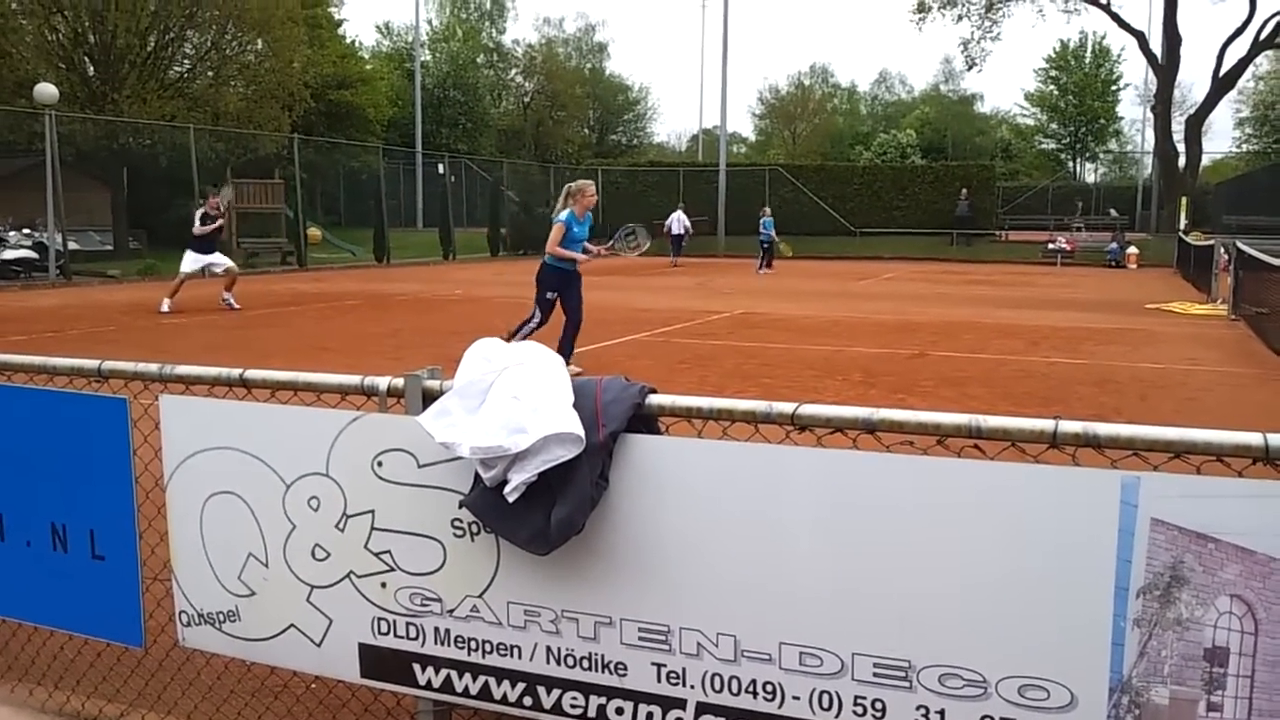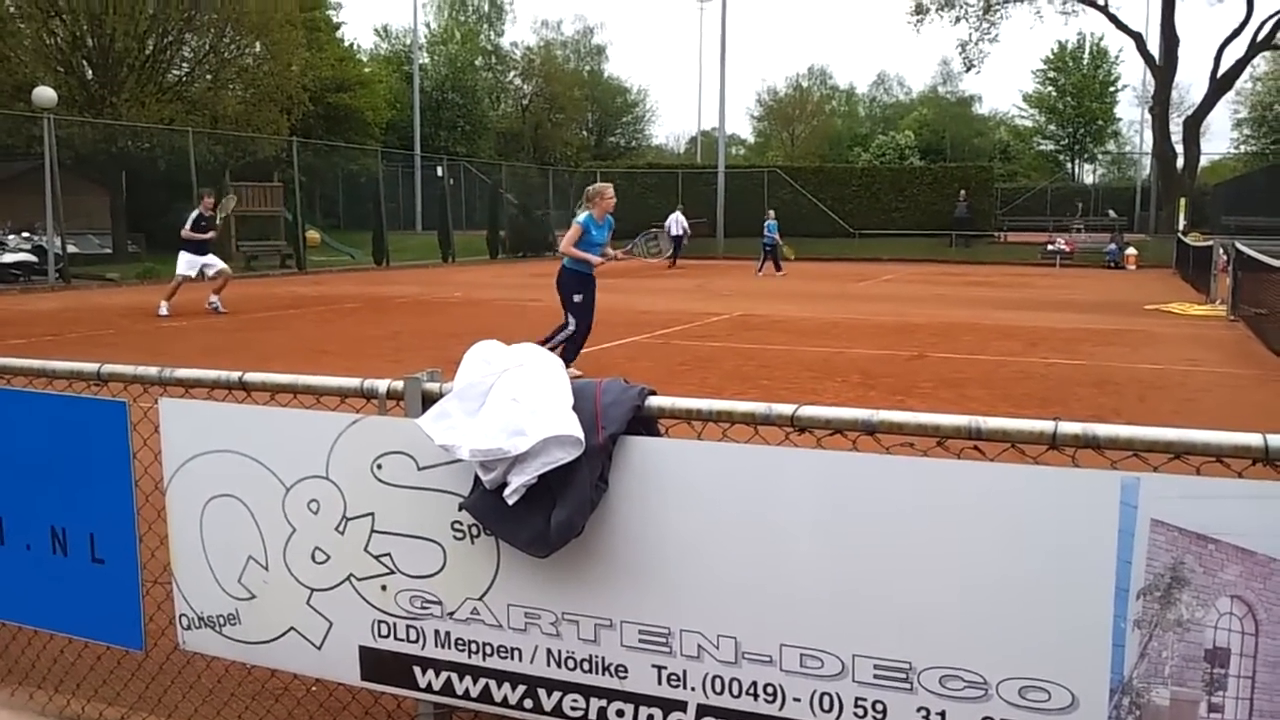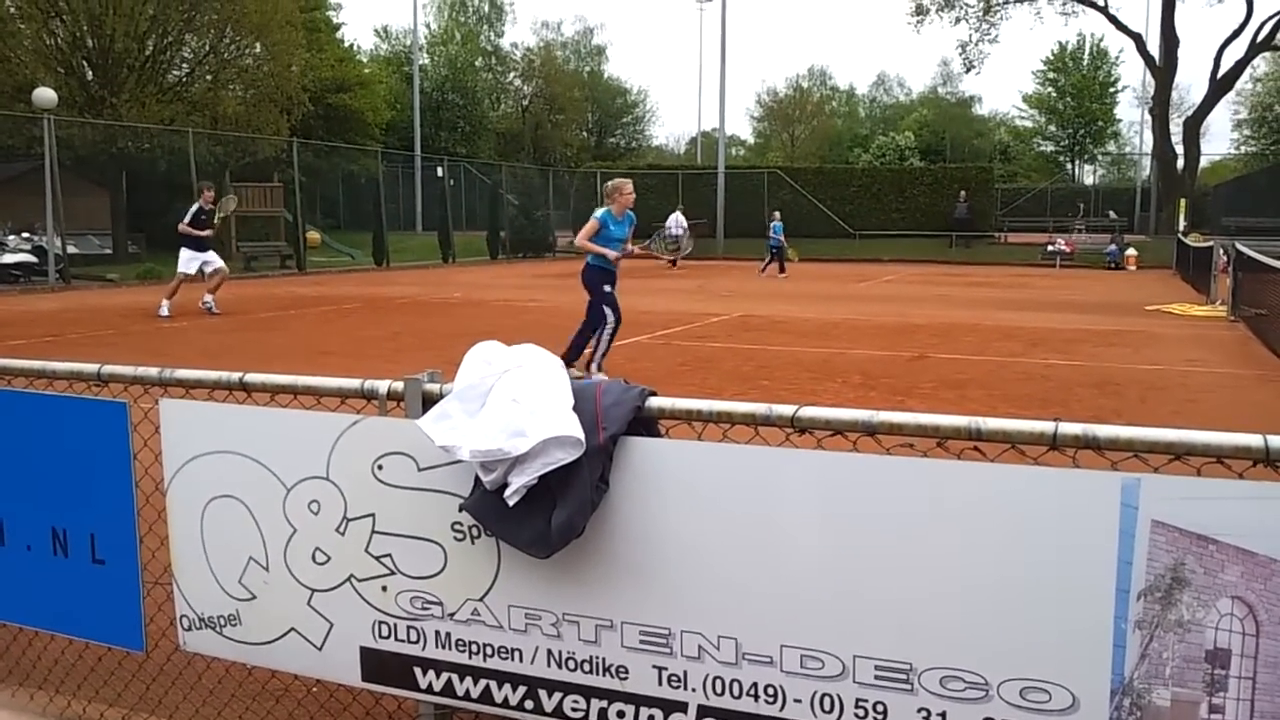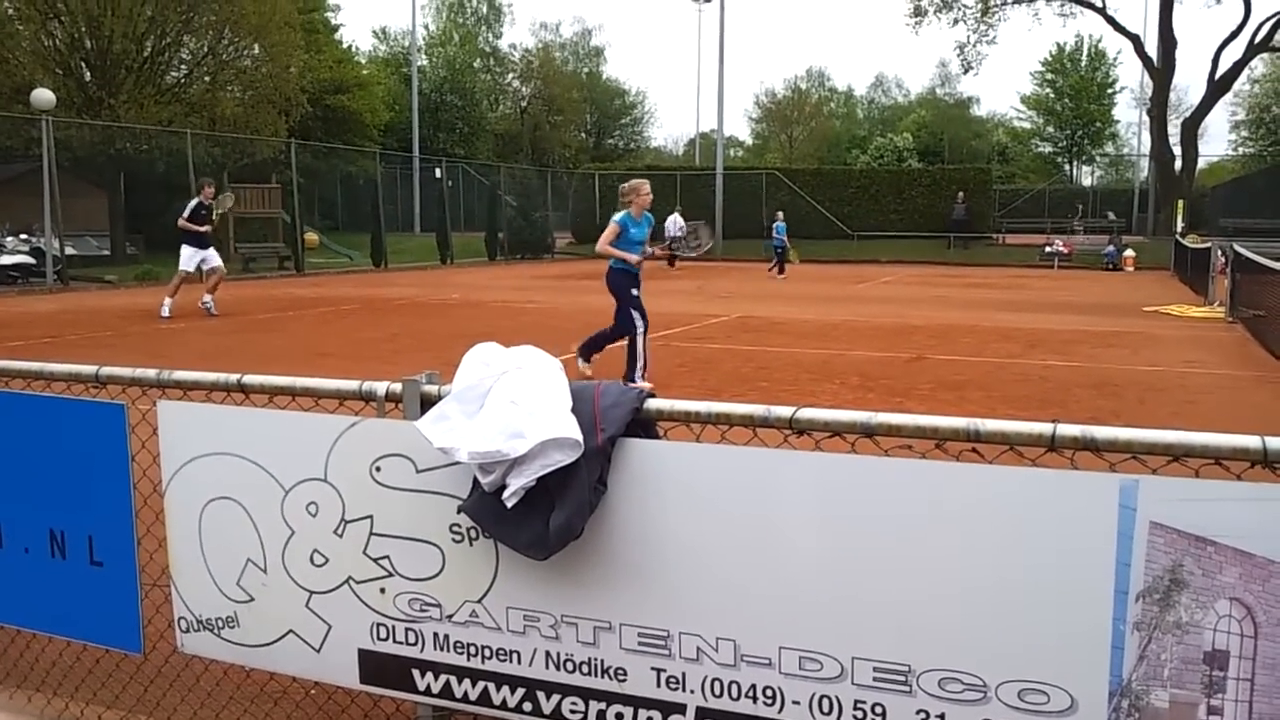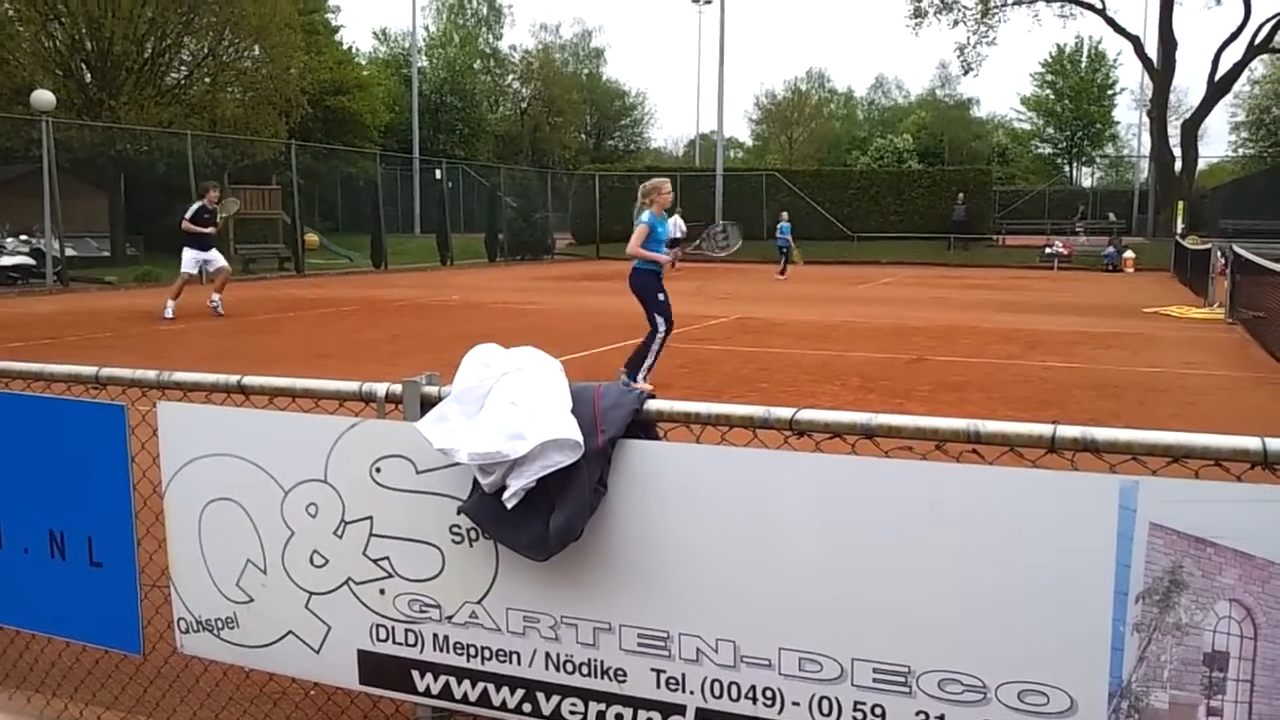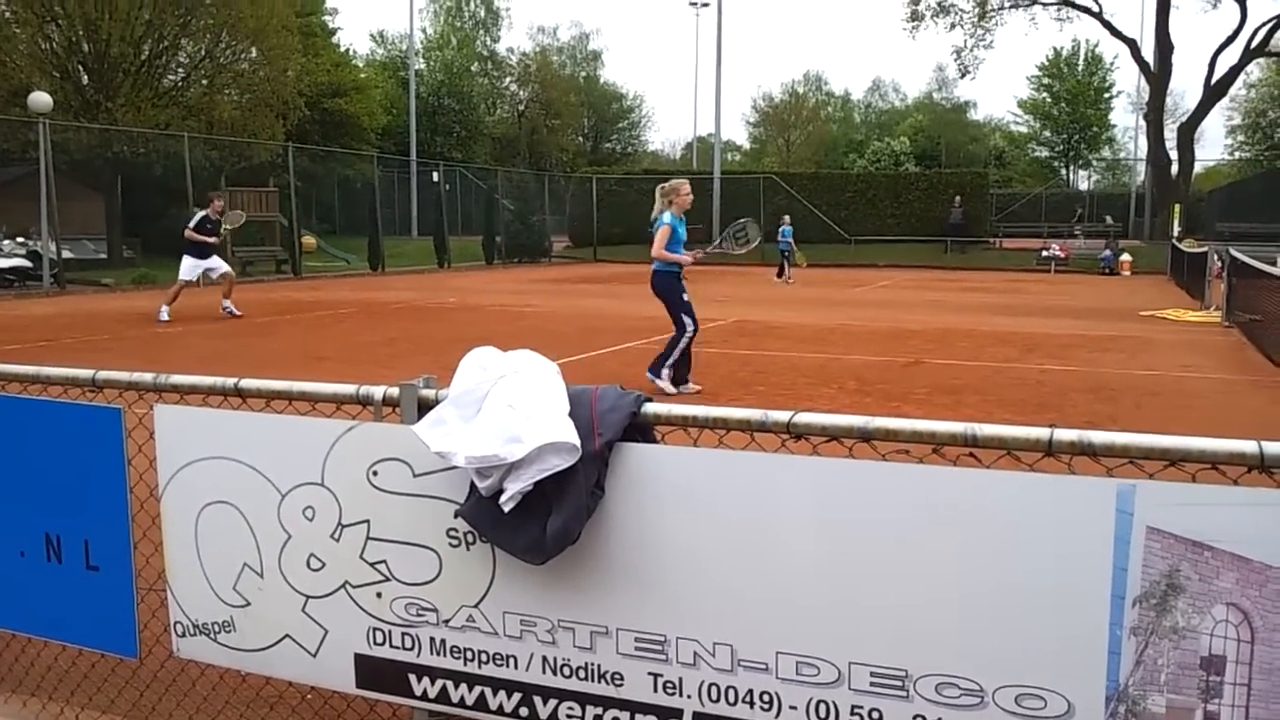
dt=0.1s
person 1, frame 1
left shoulder: (587, 218)
right shoulder: (564, 218)
right elbow: (550, 247)
left wrist: (593, 249)
right wrist: (575, 255)
left hip: (570, 274)
right hip: (551, 273)
left knee: (575, 318)
right knee: (540, 318)
left ankle: (563, 362)
right ankle: (509, 345)
person 1, frame 2
left shoulder: (608, 221)
right shoulder: (583, 221)
right elbow: (564, 248)
left wrist: (613, 254)
right wrist: (590, 257)
left hip: (587, 278)
right hip: (571, 277)
left knee: (584, 324)
right knee: (572, 325)
left ankle: (564, 363)
person 1, frame 3
left shoulder: (630, 218)
right shoulder: (602, 216)
right elbow: (579, 241)
left wrist: (633, 250)
right wrist: (606, 252)
left hip: (609, 274)
right hip: (595, 272)
left knee: (593, 321)
right knee: (611, 320)
left ankle: (567, 362)
right ankle: (594, 368)
person 1, frame 4
left shoulder: (648, 219)
right shoulder: (621, 219)
right elbow: (600, 247)
left wrist: (653, 252)
right wrist: (628, 256)
left hip: (633, 276)
right hip: (619, 276)
left knee: (623, 326)
right knee: (639, 324)
left ankle: (585, 352)
right ankle: (634, 377)
person 1, frame 5
left shoulder: (662, 218)
right shoulder: (646, 219)
right elbow: (632, 250)
left wrist: (669, 253)
right wrist: (658, 257)
left hip: (653, 277)
right hip: (643, 277)
left knee: (663, 326)
right knee: (661, 327)
left ankle: (633, 371)
right ankle: (633, 376)
person 1, frame 6
left shoulder: (680, 219)
right shoulder: (667, 220)
right elbow: (656, 253)
left wrist: (689, 255)
right wrist: (682, 258)
left hip: (673, 278)
right hip: (664, 279)
left knee: (687, 328)
right knee: (688, 327)
left ankle: (679, 380)
right ankle: (660, 370)
